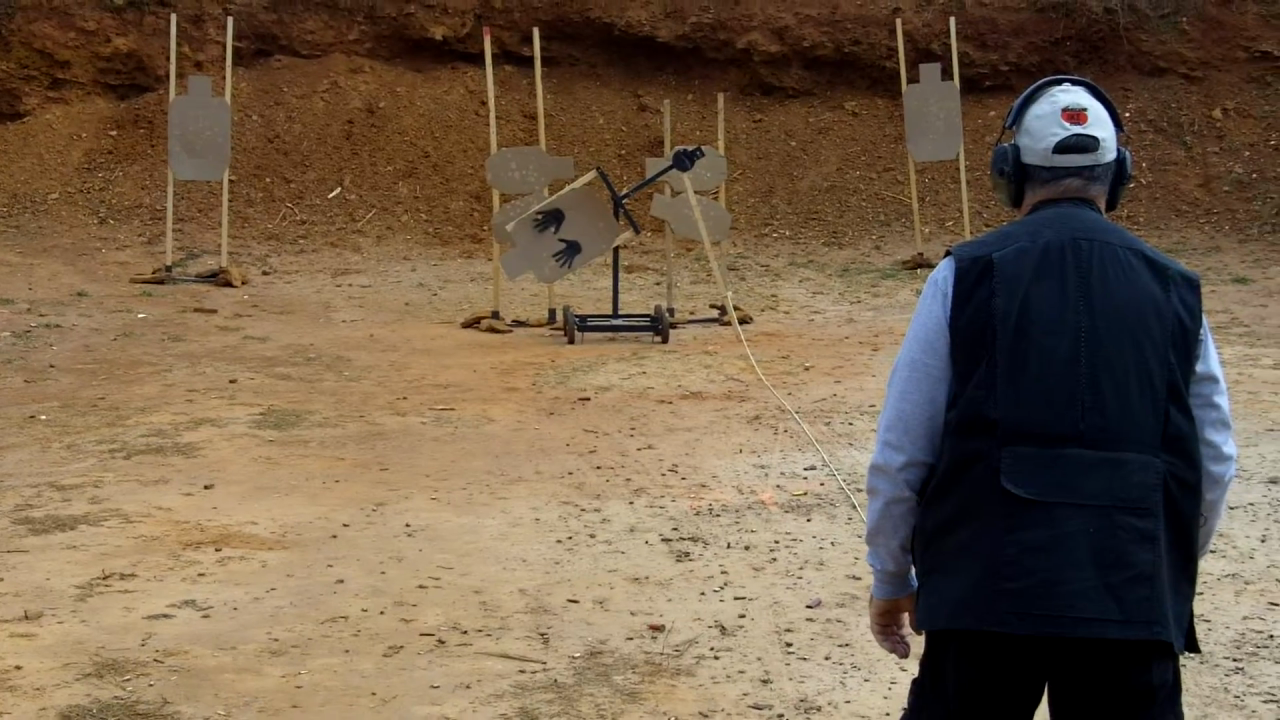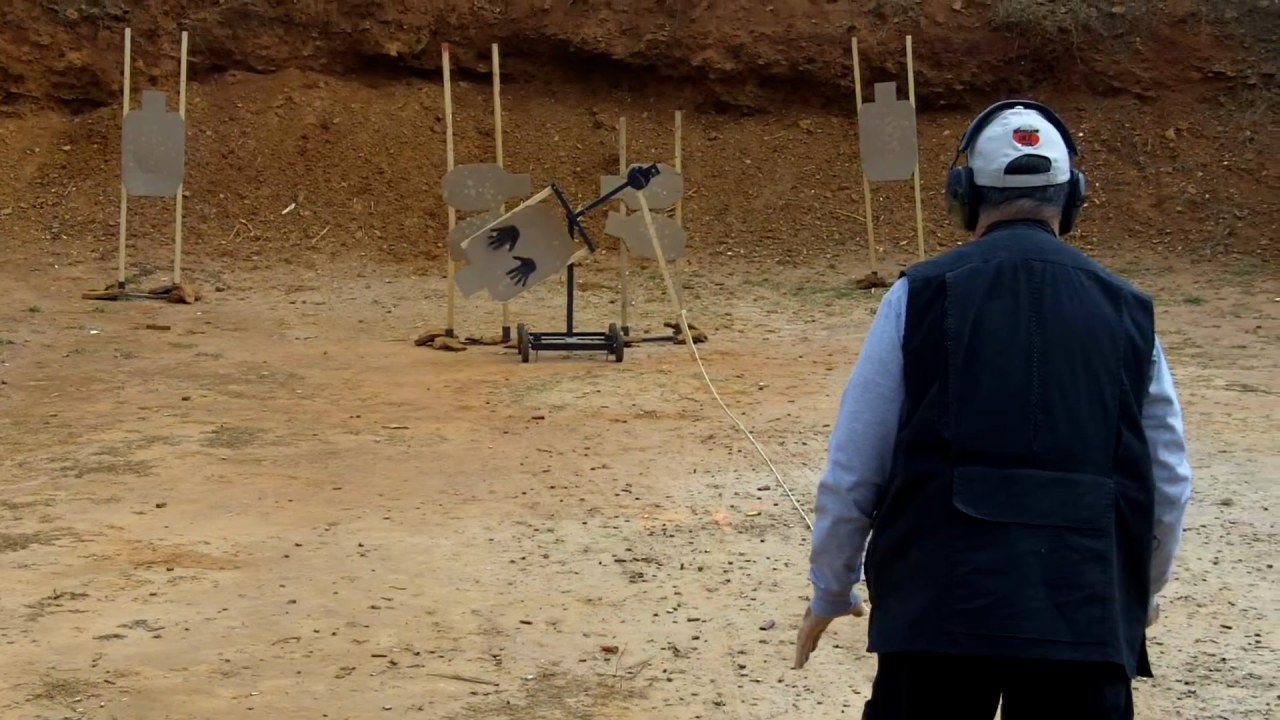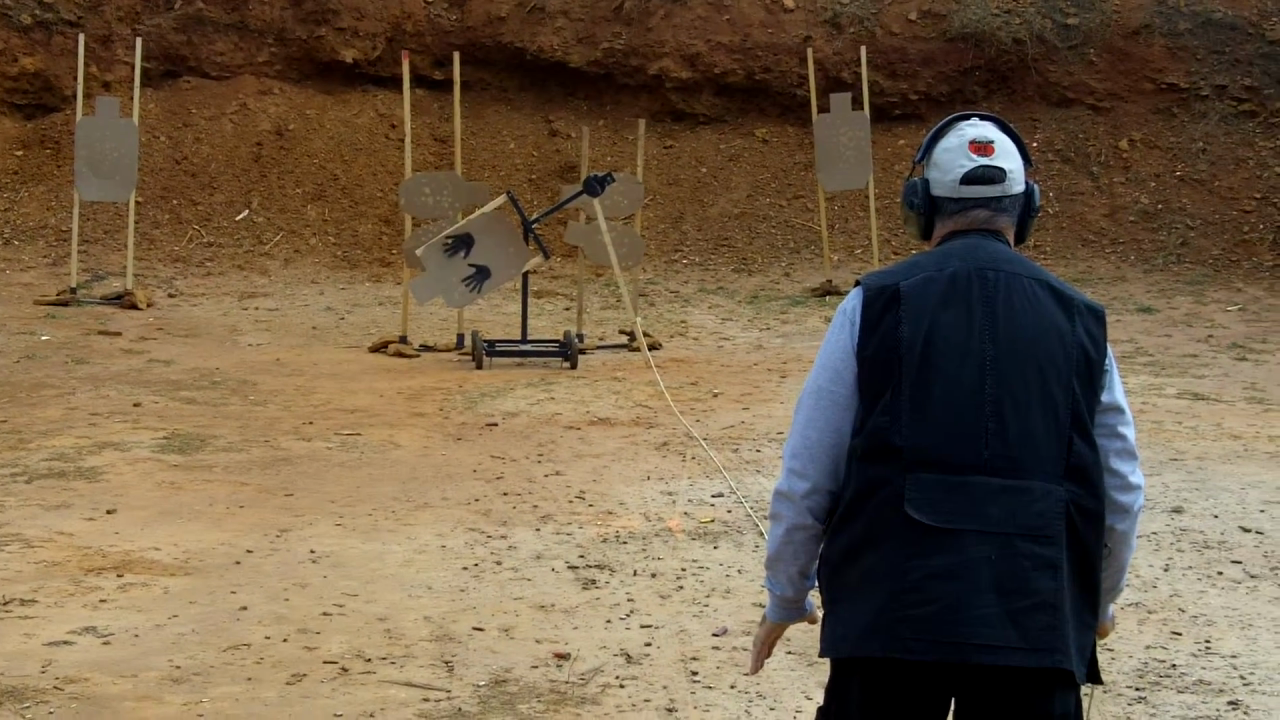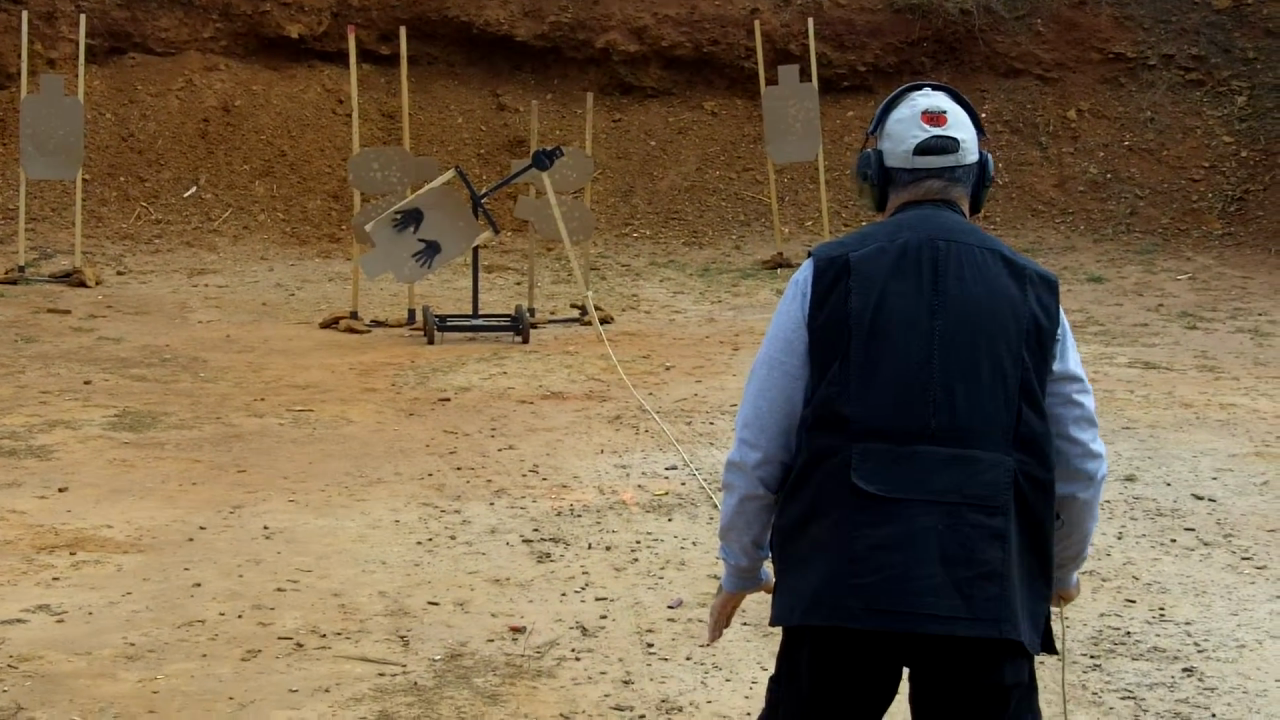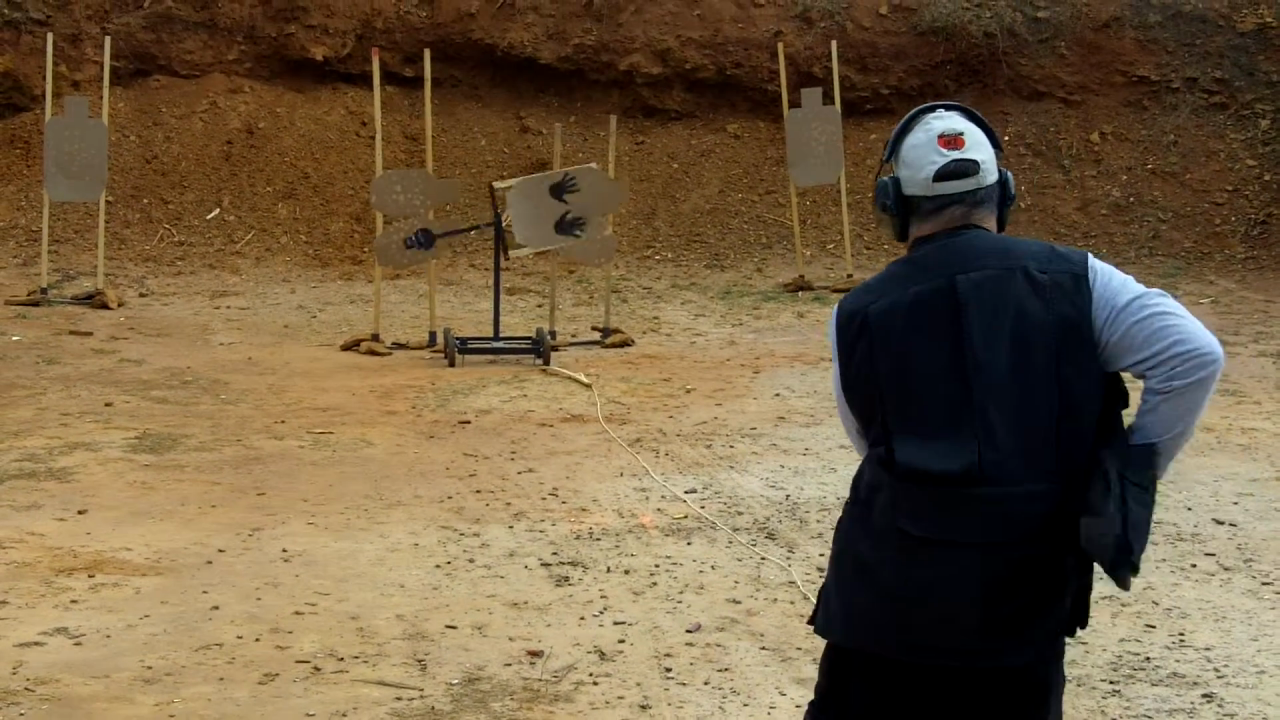
dt=1s
person 1, frame 1
left shoulder: (968, 275)
right shoulder: (1174, 290)
left elbow: (902, 452)
right elbow: (1213, 462)
left wrist: (891, 577)
right wrist: (1171, 571)
left hip: (985, 589)
right hip: (1133, 596)
person 1, frame 2
left shoulder: (921, 295)
right shoulder: (1127, 311)
left elbow: (851, 472)
right elbow: (1168, 484)
left wrist: (830, 590)
right wrist: (1138, 593)
left hip: (938, 609)
right hip: (1085, 615)
person 1, frame 3
left shoulder: (876, 304)
right shoulder: (1079, 320)
left elbow: (806, 479)
right elbow: (1120, 492)
left wrist: (785, 597)
right wrist: (1097, 601)
left hip: (891, 612)
right hip: (1035, 618)
person 1, frame 4
left shoulder: (828, 274)
right shoulder: (1032, 289)
left elbow: (759, 446)
right elbow: (1078, 461)
left wrist: (740, 565)
right wrist: (1062, 569)
left hip: (844, 575)
right hip: (984, 582)
person 1, frame 5
left shoulder: (859, 315)
right shoulder: (1072, 280)
right elbow: (1194, 356)
right wrist: (1137, 465)
left hip: (892, 593)
right hip: (1027, 595)
